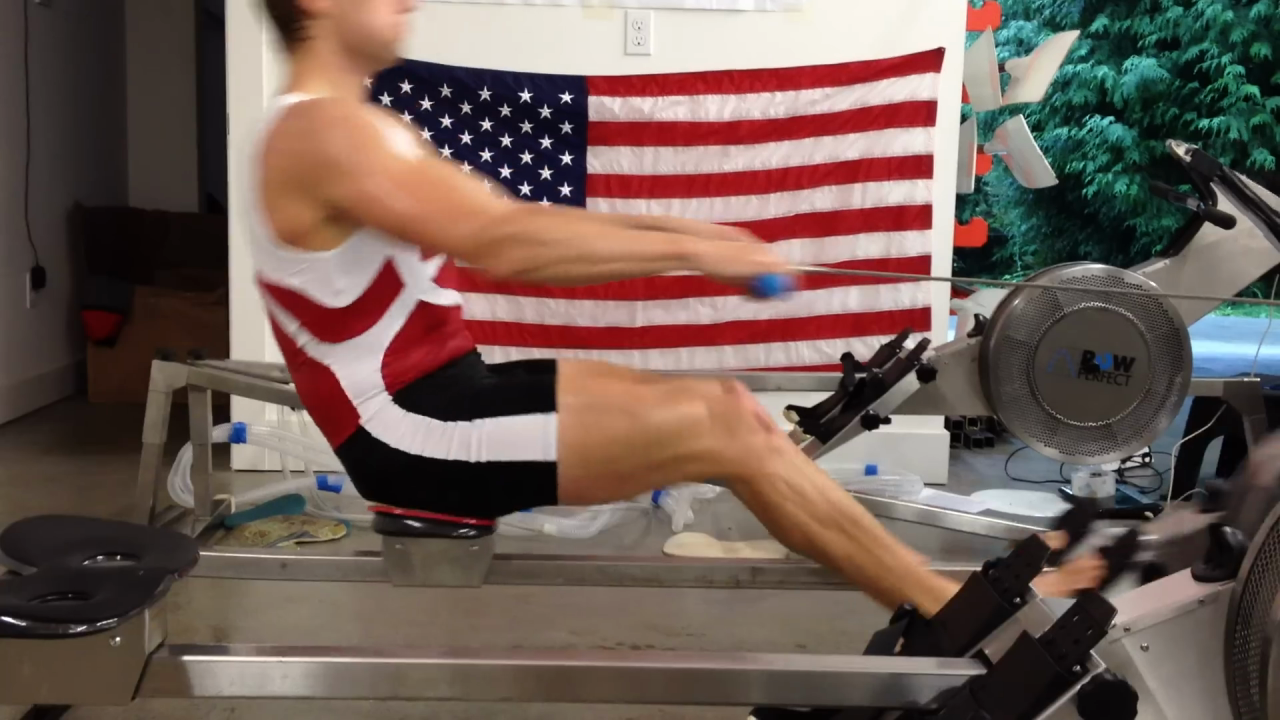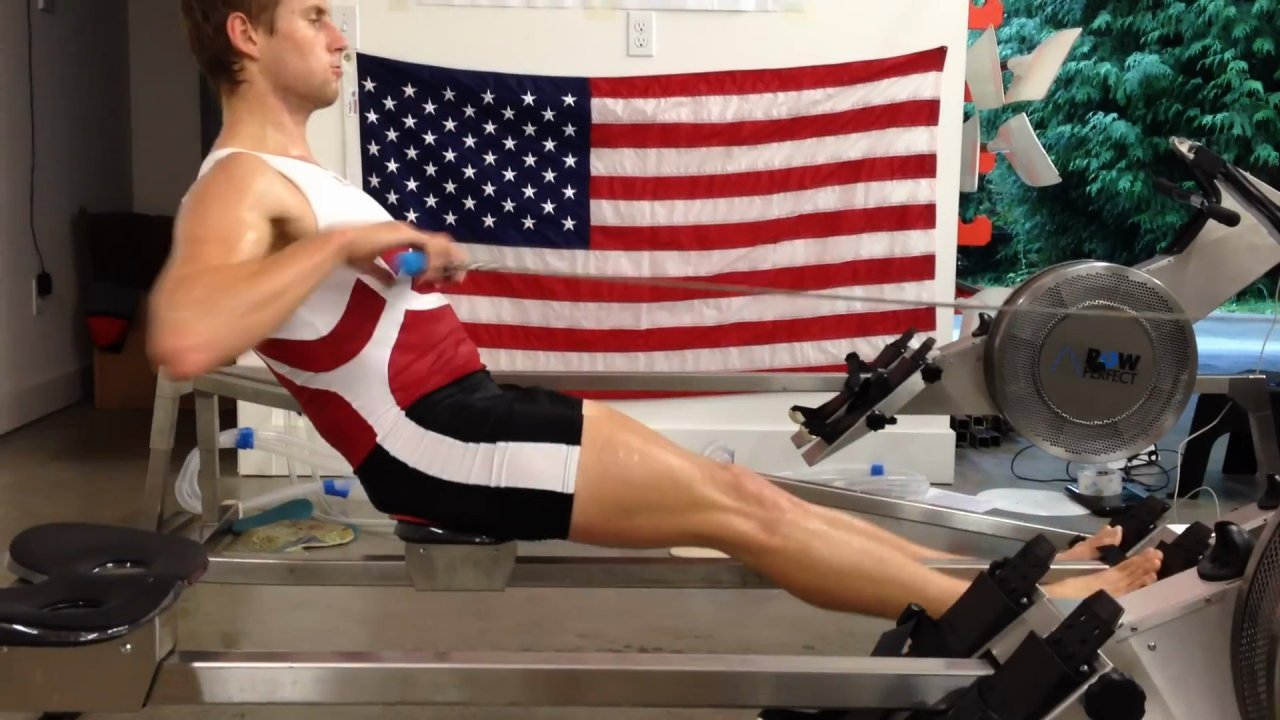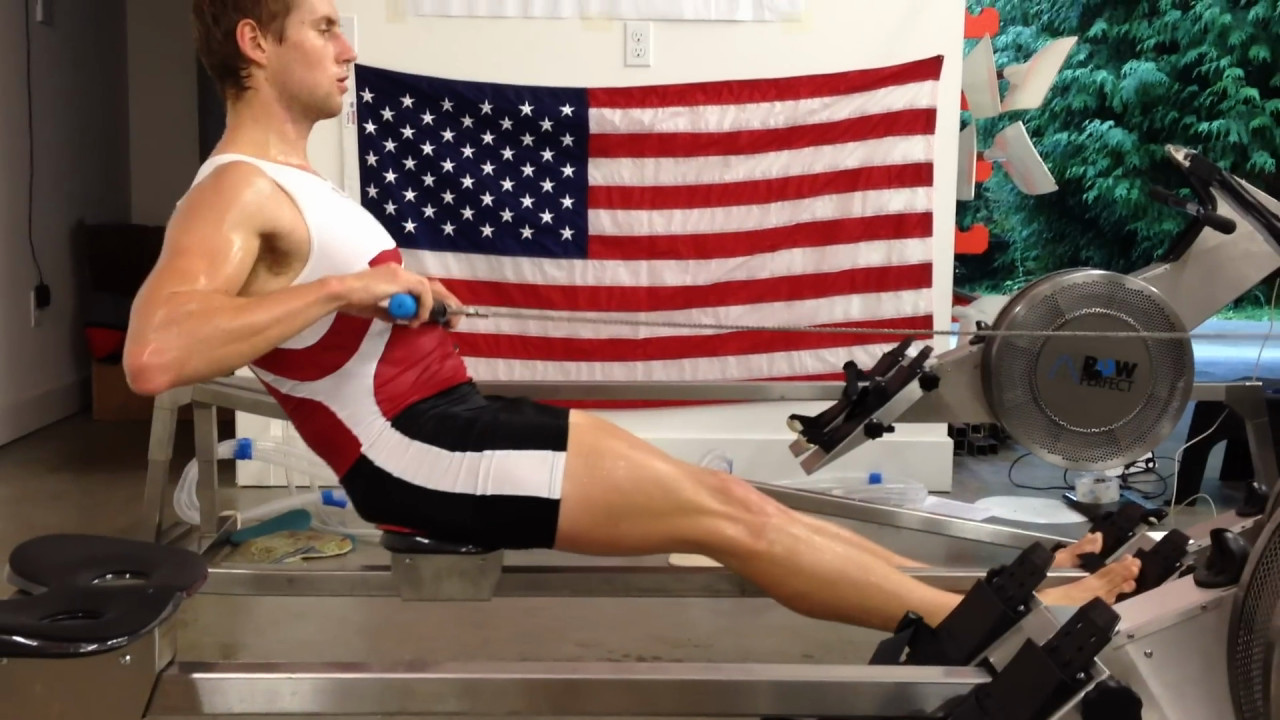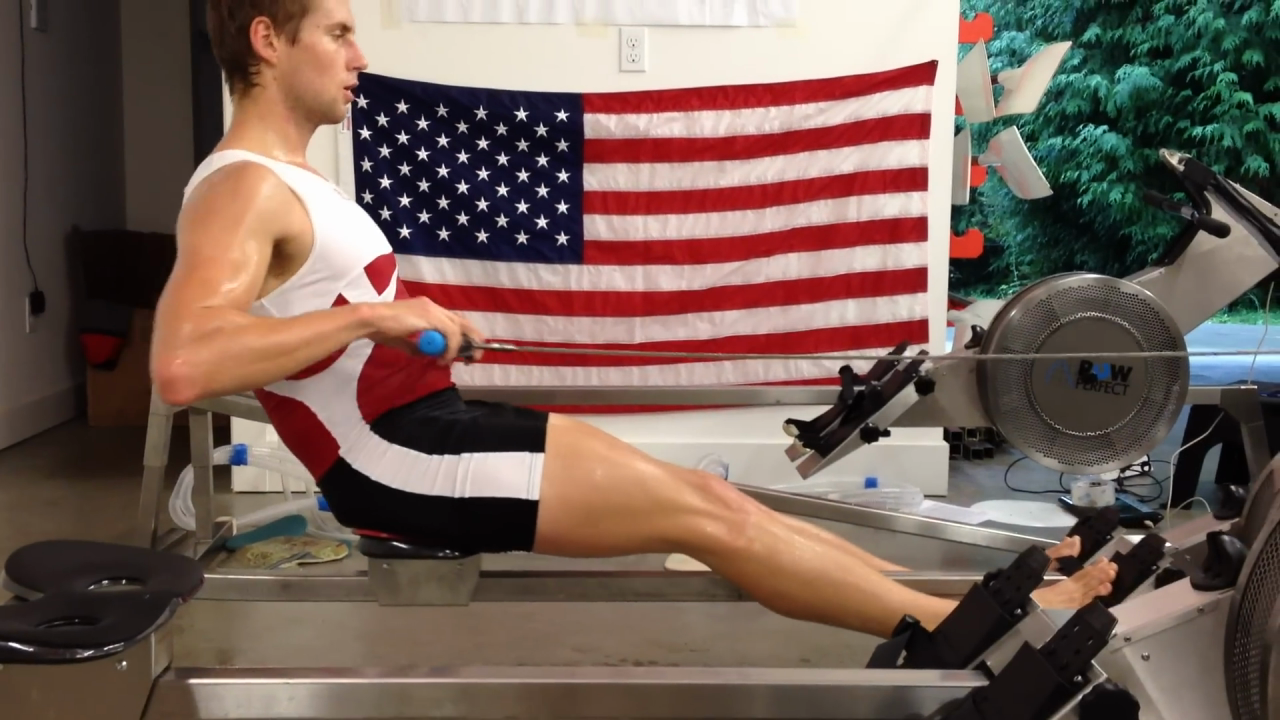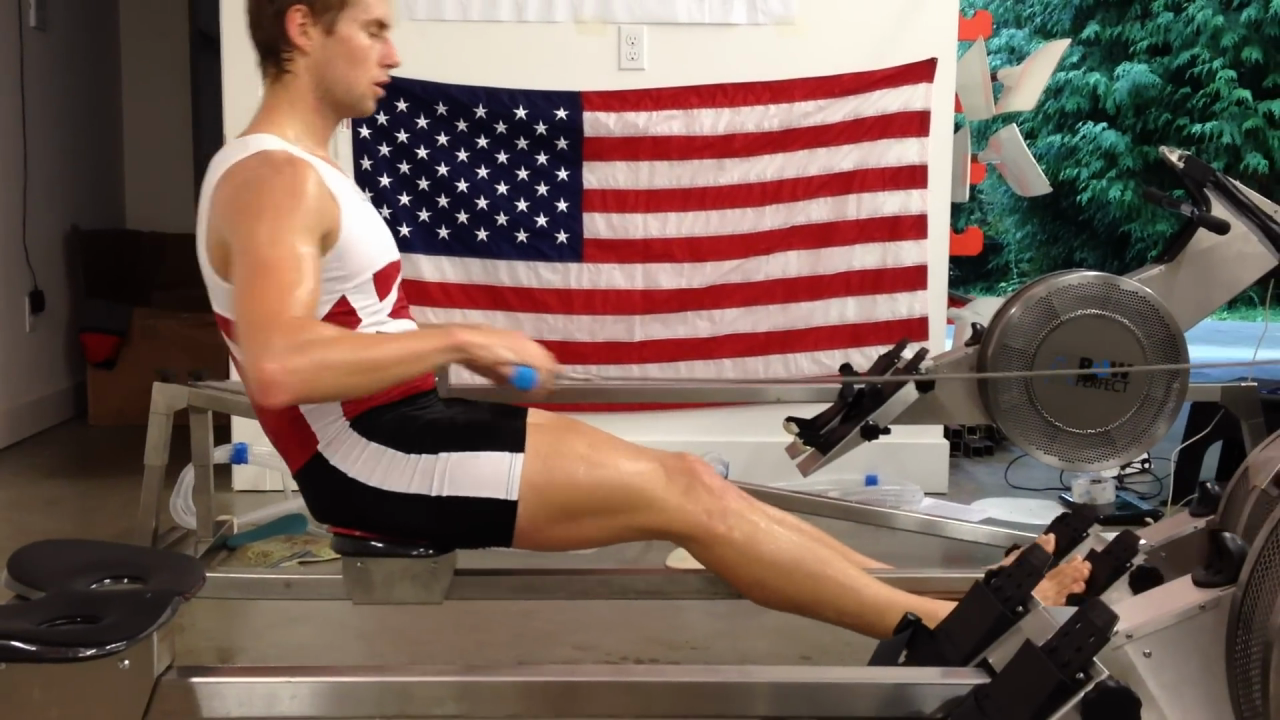
dt=0.3s
person 1, frame 1
left shoulder: (353, 126)
right shoulder: (322, 132)
left elbow: (500, 233)
right elbow: (511, 243)
left wrist: (676, 234)
right wrist: (684, 249)
left hip: (440, 403)
right hip: (415, 439)
left knee: (724, 415)
right knee: (728, 431)
left ankle: (932, 586)
right ankle: (948, 609)
person 1, frame 2
left shoulder: (285, 170)
right shoulder: (236, 186)
right elbow: (184, 339)
left wrist: (412, 262)
right wrist: (348, 241)
left hip: (466, 409)
right hip: (438, 450)
left knee: (736, 490)
right knee: (739, 510)
person 1, frame 3
left shoulder: (281, 182)
right shoulder: (233, 196)
right elbow: (152, 357)
left wrist: (394, 296)
right wrist: (341, 287)
left hip: (450, 422)
right hip: (423, 457)
left knee: (724, 498)
right knee: (726, 515)
person 1, frame 4
left shoulder: (277, 177)
right shoulder: (244, 191)
right elbow: (180, 367)
left wrist: (411, 326)
right wrist: (376, 315)
left hip: (420, 428)
right hip: (395, 462)
left knee: (701, 495)
right knee: (706, 512)
left ankle: (958, 601)
person 1, frame 5
left shoulder: (289, 168)
right shoulder: (276, 180)
right elbow: (275, 370)
left wrist: (460, 342)
right wrist: (460, 340)
left hip: (400, 429)
right hip: (372, 465)
left knee: (684, 478)
right knee: (688, 500)
left ankle: (929, 598)
right ankle: (949, 627)
